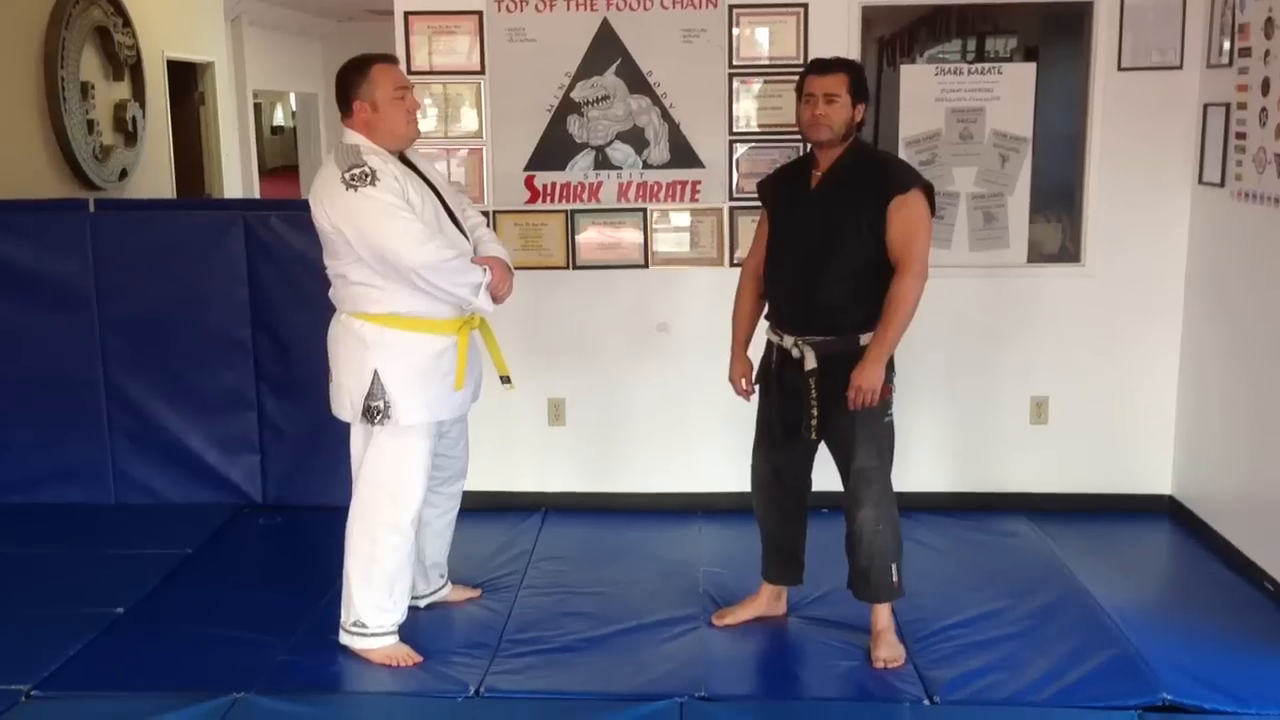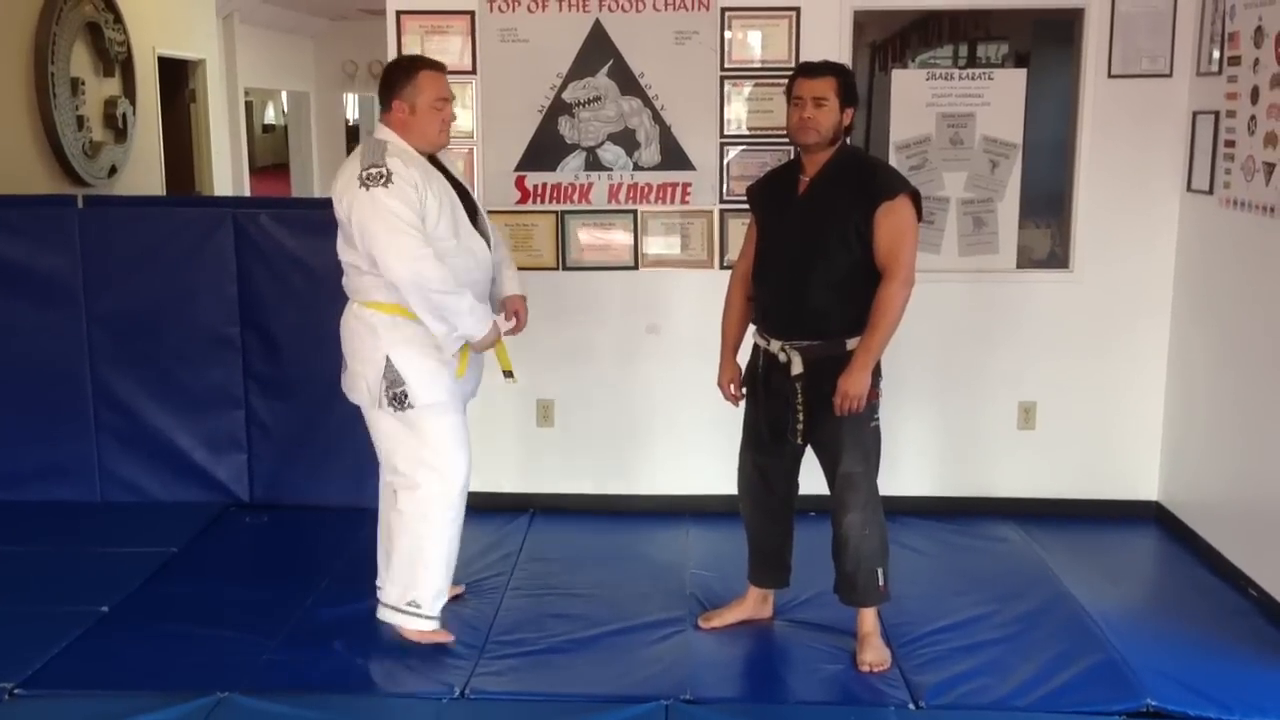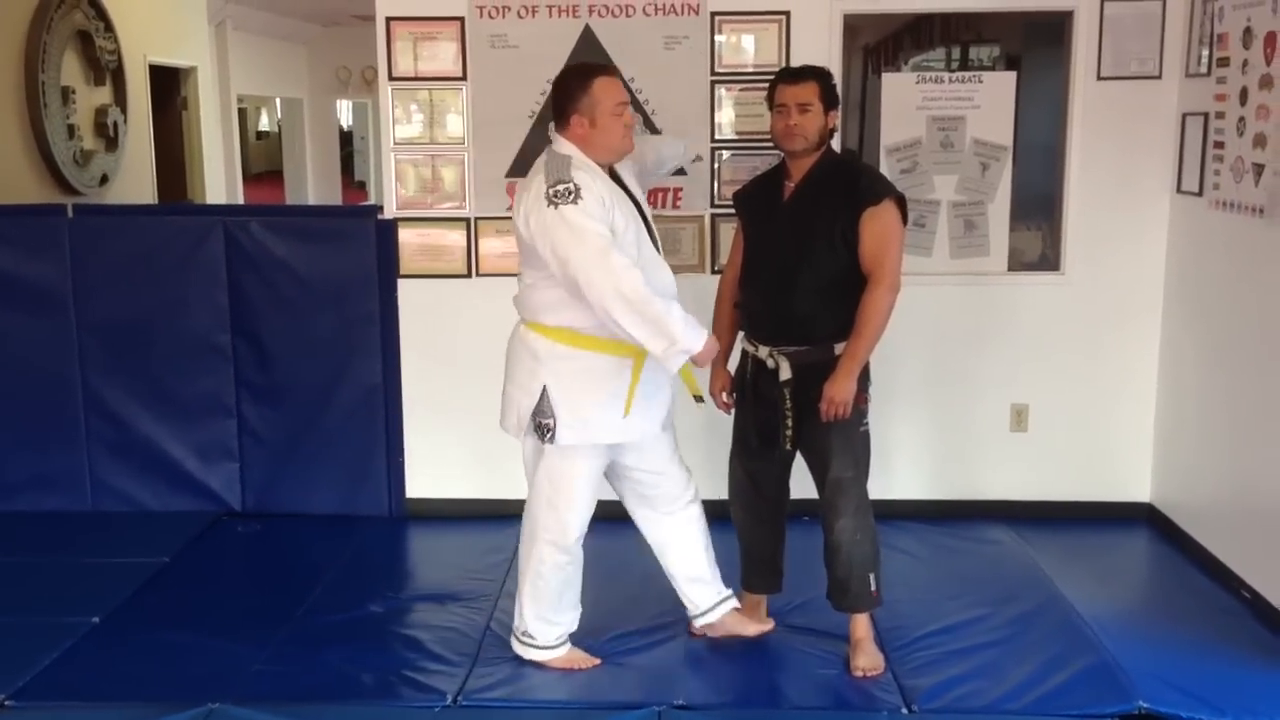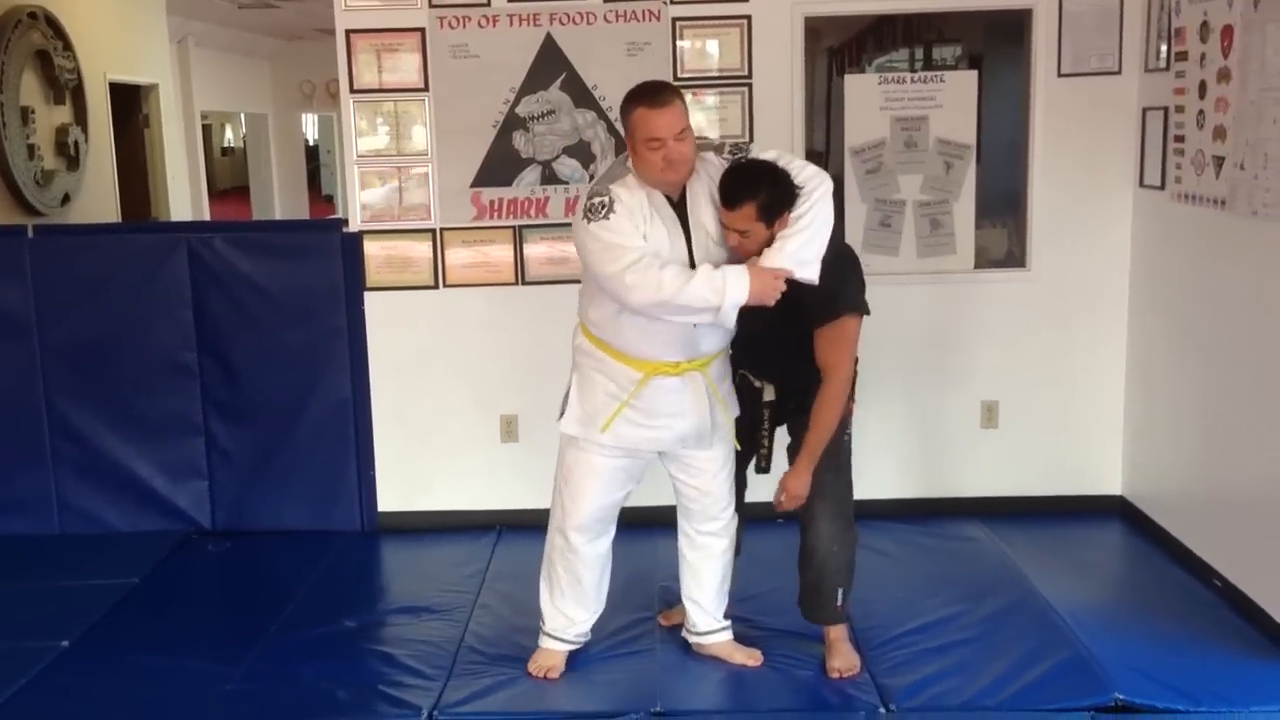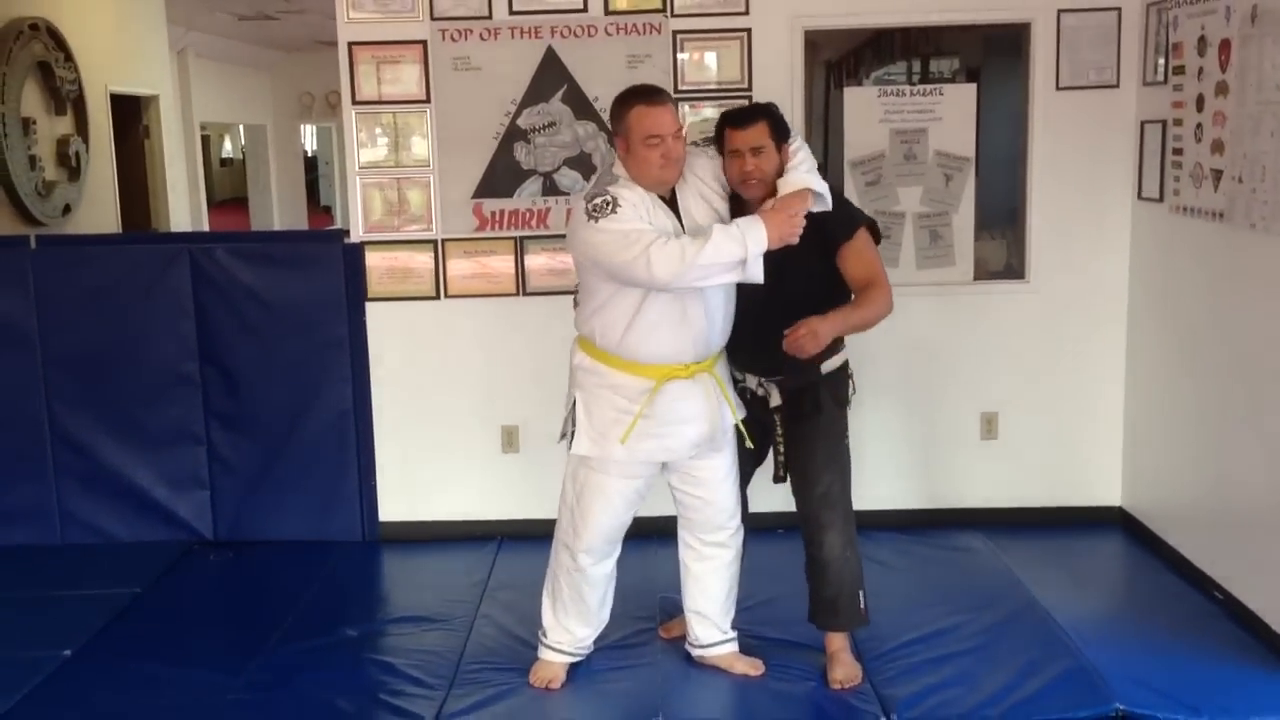
dt=1s
person 1, frame 1
left shoulder: (411, 164)
right shoulder: (349, 178)
left elbow: (468, 220)
right elbow: (419, 257)
left wrist: (495, 261)
right wrist: (484, 287)
left hip: (434, 351)
right hip: (391, 356)
left knee: (442, 476)
right knee: (391, 492)
left ankle: (427, 583)
right ankle: (368, 626)
person 1, frame 2
left shoulder: (426, 166)
right shoulder: (376, 173)
left elbow: (475, 240)
right elbow: (411, 267)
left wrist: (505, 292)
right wrist: (470, 327)
left hip: (435, 343)
right hip: (404, 348)
left knee: (414, 471)
right knee: (437, 473)
left ankle: (404, 583)
right ankle: (411, 605)
person 1, frame 3
left shoulder: (610, 165)
right shoulder: (557, 190)
left elbow: (652, 156)
right elbow: (611, 284)
left wrist: (688, 145)
right wrist: (687, 338)
left hip: (628, 373)
right hip: (568, 377)
left knee: (669, 496)
right knee: (560, 518)
left ankle: (712, 607)
right ankle: (540, 639)
person 1, frame 4
left shoulder: (723, 169)
right shoulder: (608, 203)
left elbow: (812, 184)
right elbow: (643, 287)
left wrist: (780, 264)
right wrist: (739, 286)
left hip: (702, 383)
right hip: (617, 384)
left knee: (712, 512)
right knee: (582, 517)
left ankle: (708, 629)
right ankle: (559, 634)
person 1, frame 5
left shoulder: (704, 170)
right shoulder: (603, 208)
right elbow: (663, 263)
left wrist: (799, 188)
right wrist: (756, 236)
left hip: (701, 389)
right hip: (621, 394)
left knee: (716, 523)
right knee: (591, 533)
left ankle: (712, 640)
right ankle: (560, 645)
person 2, frame 1
left shoulder: (891, 181)
right shoulder: (781, 185)
left elbow: (910, 271)
right elbow: (756, 270)
left wrist: (876, 358)
right wrist: (739, 349)
left hip: (852, 361)
right hip: (785, 359)
left knee: (868, 492)
right knee: (775, 480)
left ankle: (882, 620)
right ankle: (773, 592)
person 2, frame 2
left shoulder: (878, 186)
right shoulder: (770, 189)
left elbow: (897, 277)
right elbow: (745, 274)
left wrist: (862, 364)
right wrist: (729, 354)
left hip: (840, 365)
right hip: (772, 363)
left knee: (854, 497)
right knee: (761, 484)
left ankle: (868, 624)
right ankle: (759, 595)
person 2, frame 3
left shoulder: (864, 190)
right shoulder: (755, 195)
left elbow: (883, 283)
right elbow: (733, 281)
left wrist: (847, 370)
right wrist: (719, 361)
left hip: (827, 370)
right hip: (760, 368)
left knee: (844, 502)
right knee: (753, 491)
left ankle: (861, 629)
right ankle: (753, 601)
person 2, frame 4
left shoulder: (830, 270)
right shoulder: (729, 247)
left elbow: (836, 377)
left wrist: (804, 468)
left hip: (814, 390)
right hip: (747, 378)
left knee: (824, 508)
left ankle: (835, 631)
person 2, frame 5
left shoulder: (827, 218)
left elbow: (877, 292)
left wrist: (832, 323)
left hip: (816, 386)
right hip: (740, 385)
left knee: (824, 515)
left ankle: (838, 637)
